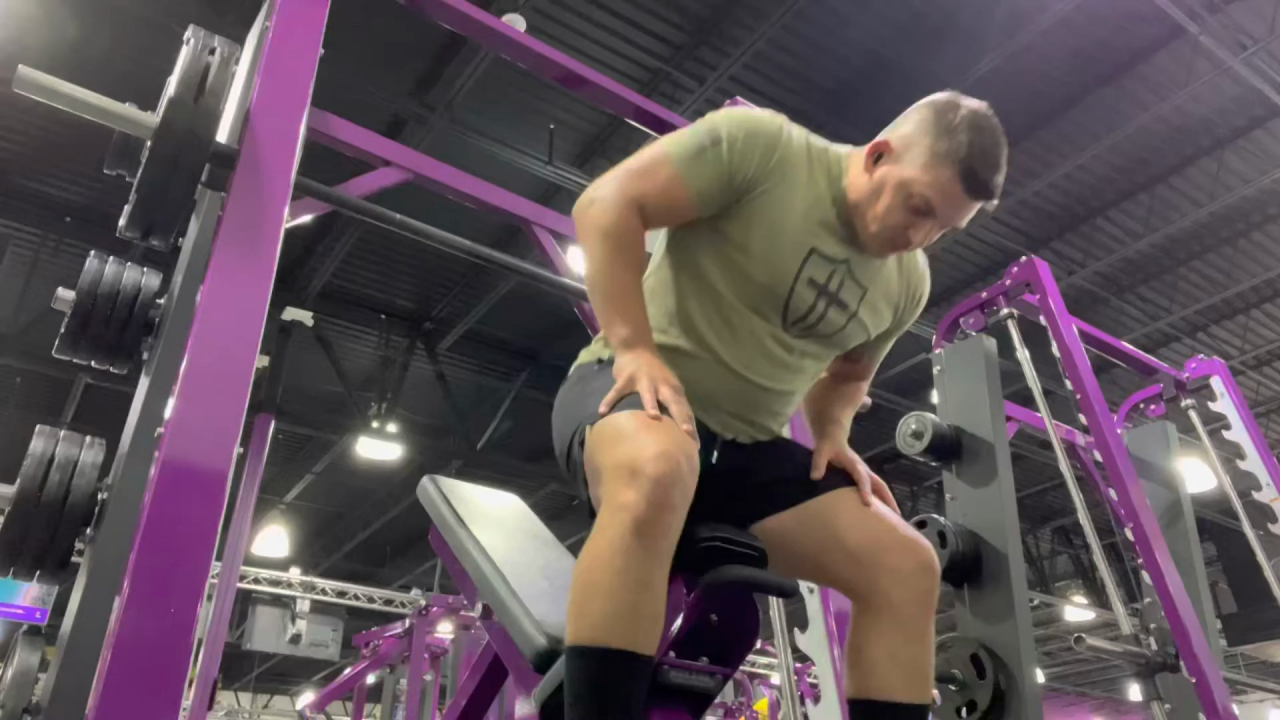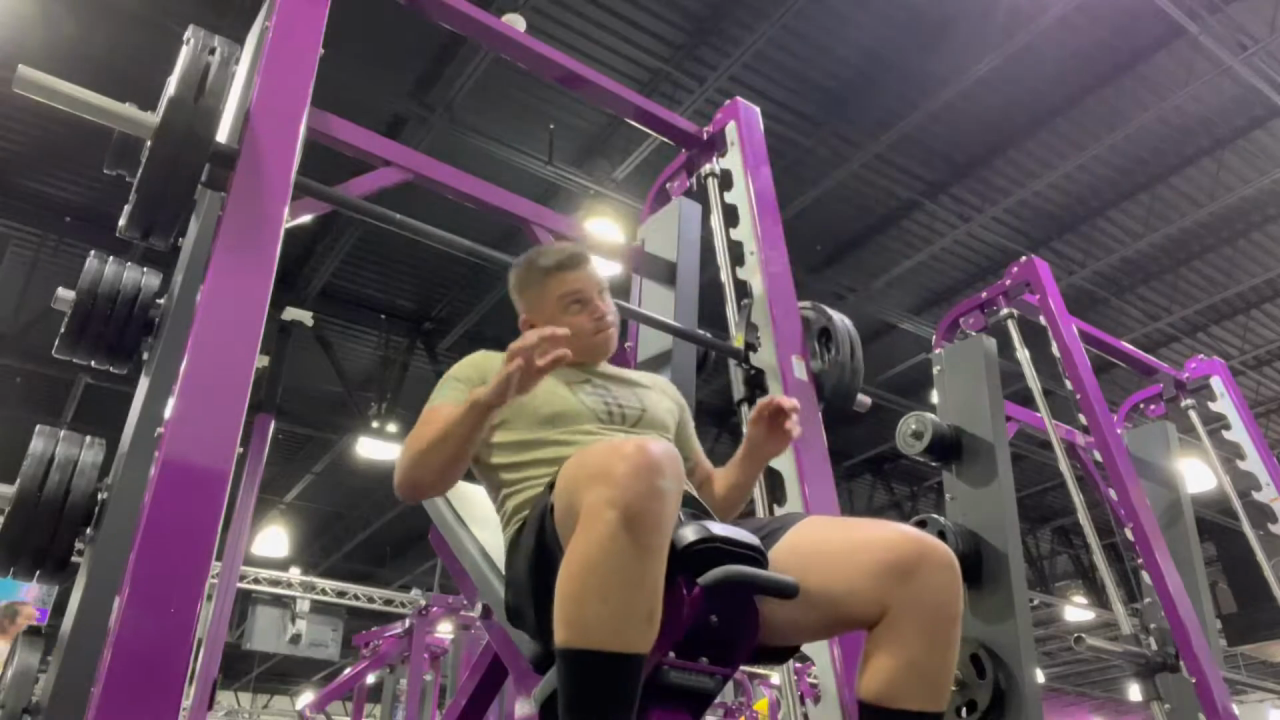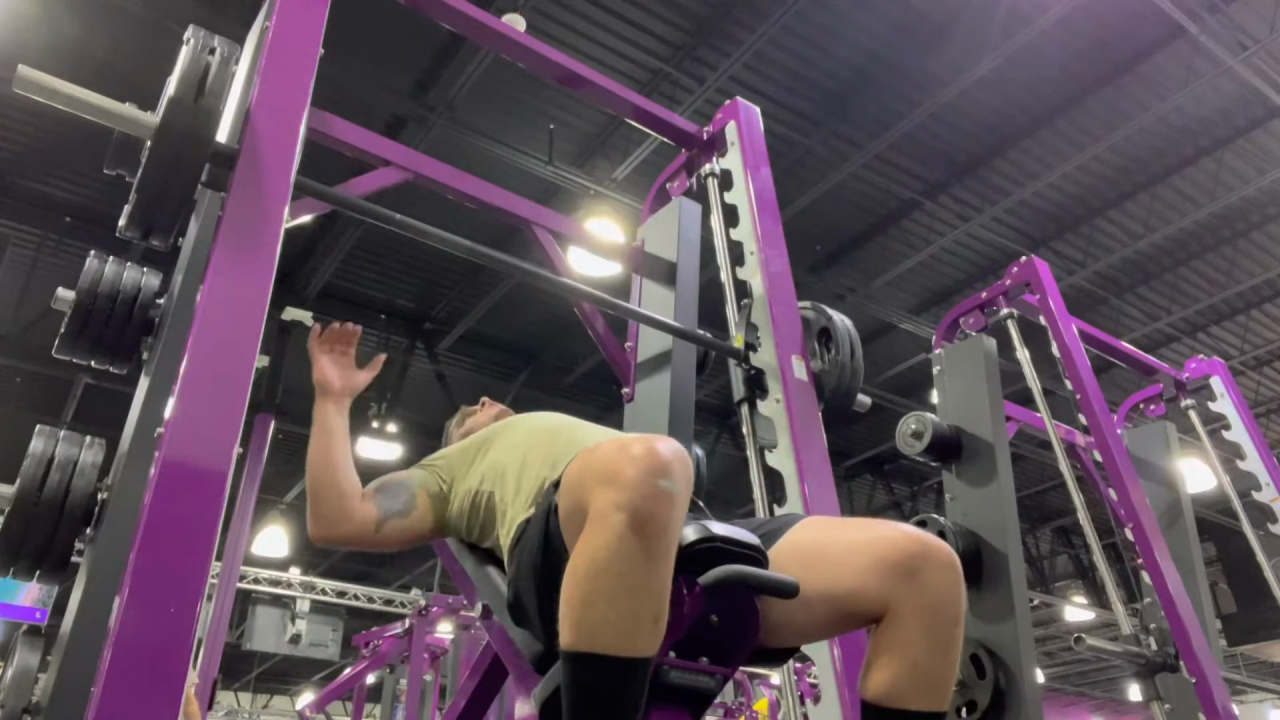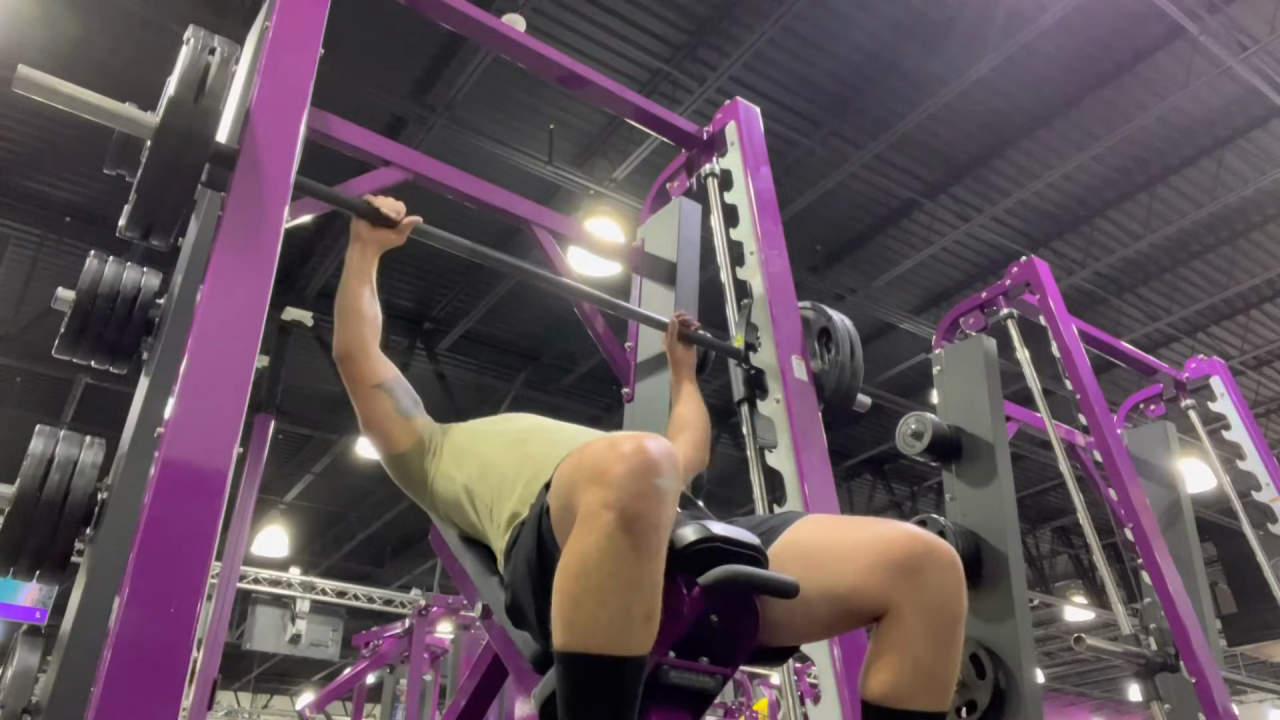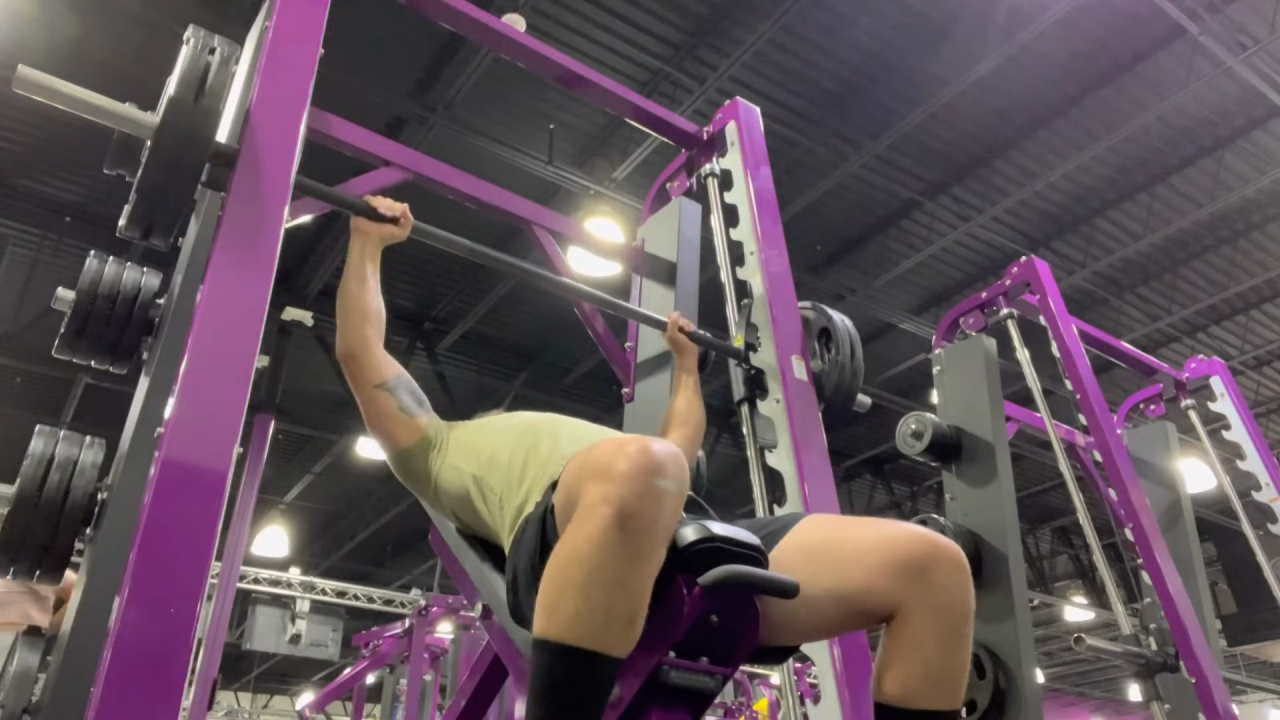
dt=1s
person 1, frame 1
left shoulder: (907, 283)
right shoulder: (762, 146)
right elbow: (607, 204)
left wrist: (832, 438)
right wrist: (633, 346)
left hip: (745, 444)
right hip: (631, 400)
left knee: (904, 564)
right knee: (658, 468)
person 1, frame 2
left shoulder: (657, 391)
right shoulder: (485, 370)
right elbow: (412, 480)
left wrist: (755, 452)
right wrist: (495, 394)
right hip: (567, 551)
left knee: (921, 565)
right knee: (638, 467)
person 1, frame 3
right shoulder: (451, 472)
right elbow: (334, 520)
right wrist: (334, 398)
right hip: (564, 556)
left knee: (924, 566)
right knee: (646, 464)
person 1, frame 4
left shoulder: (613, 475)
right shoulder: (437, 449)
left elbow: (692, 454)
right elbow: (355, 353)
left wrist: (682, 370)
right wrist: (366, 247)
right hip: (556, 550)
left knee: (924, 565)
right knee: (634, 468)
person 1, frame 5
left shoulder: (607, 461)
right shoulder: (439, 447)
left elbow: (683, 441)
right elbow: (359, 350)
left wrist: (686, 361)
right wrist: (367, 243)
right hip: (564, 540)
left knee: (933, 567)
right knee: (639, 470)
